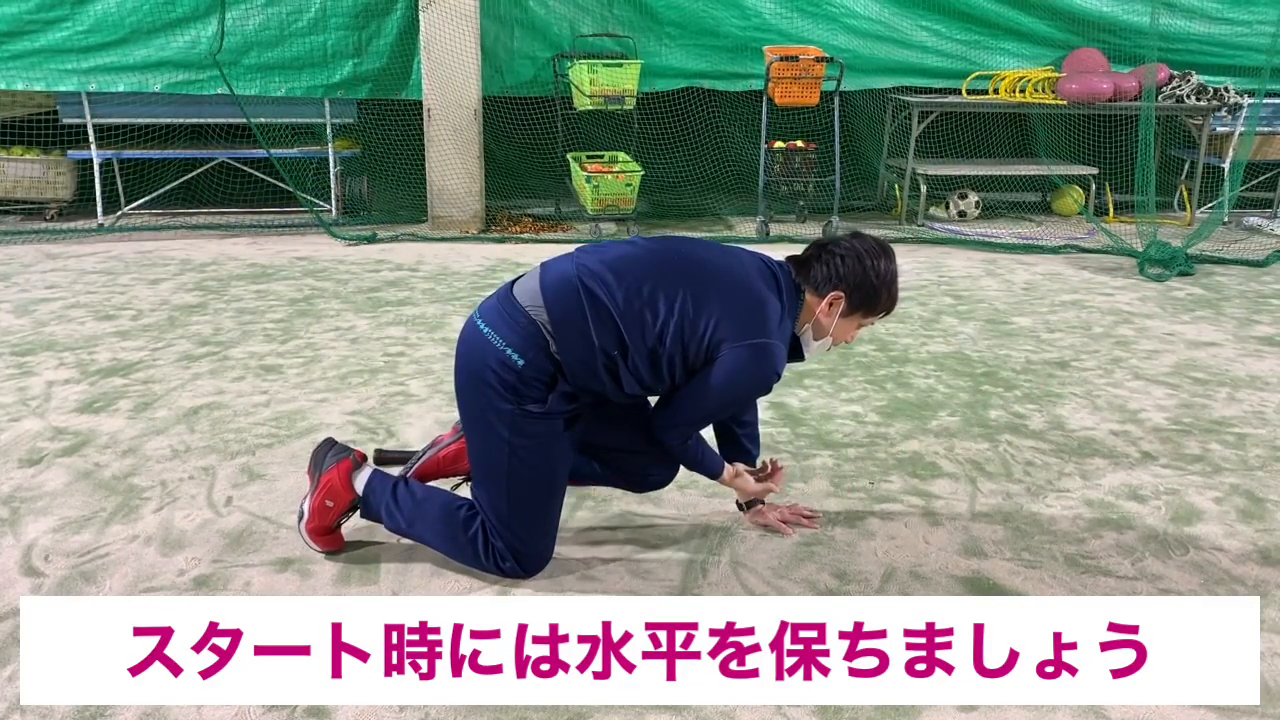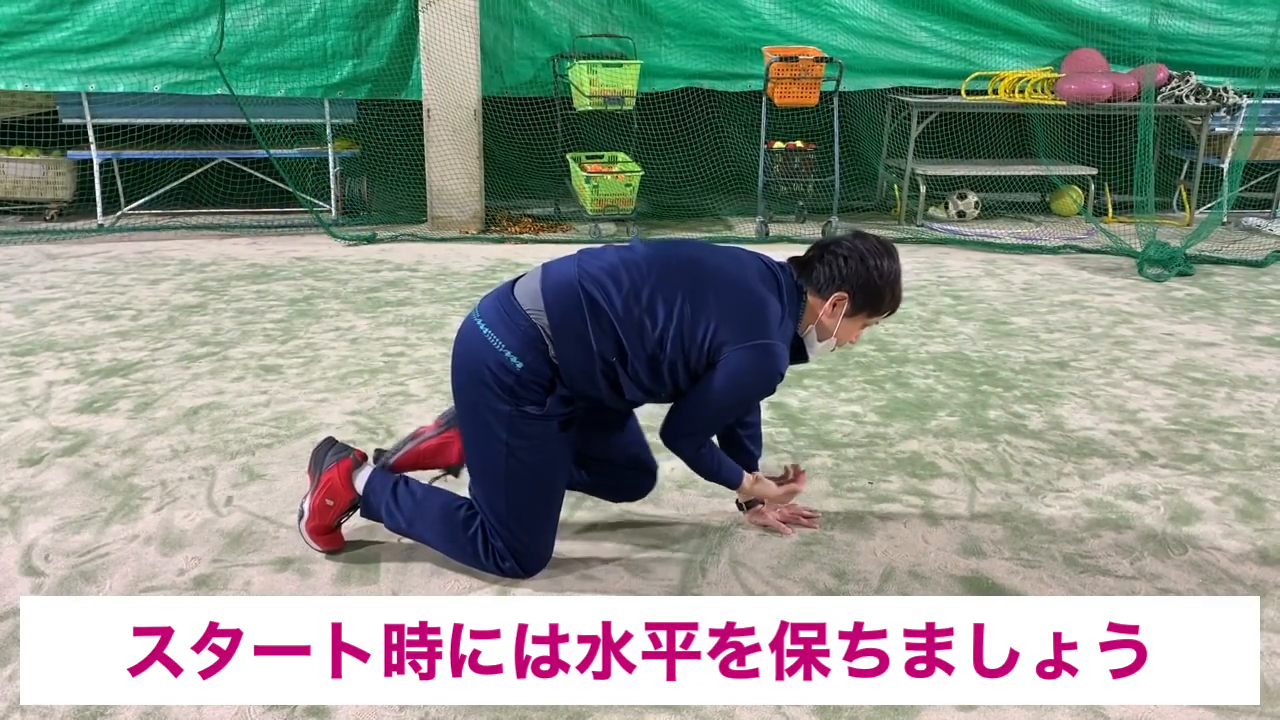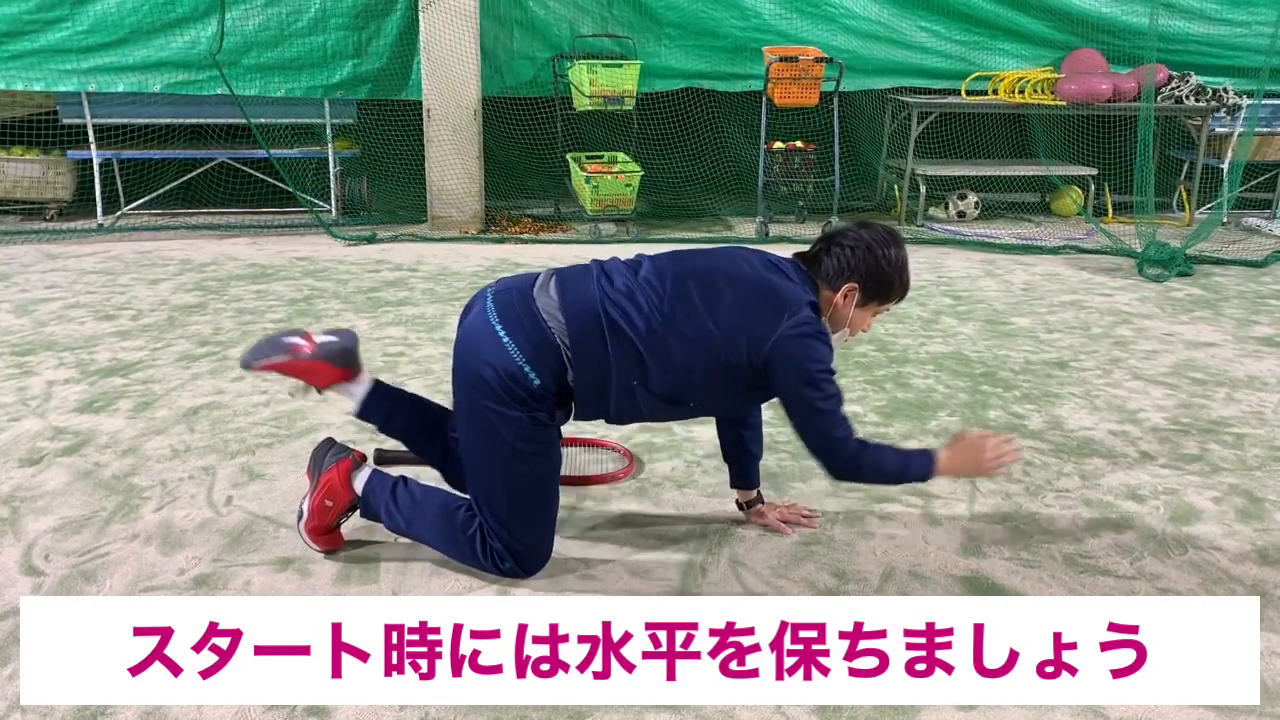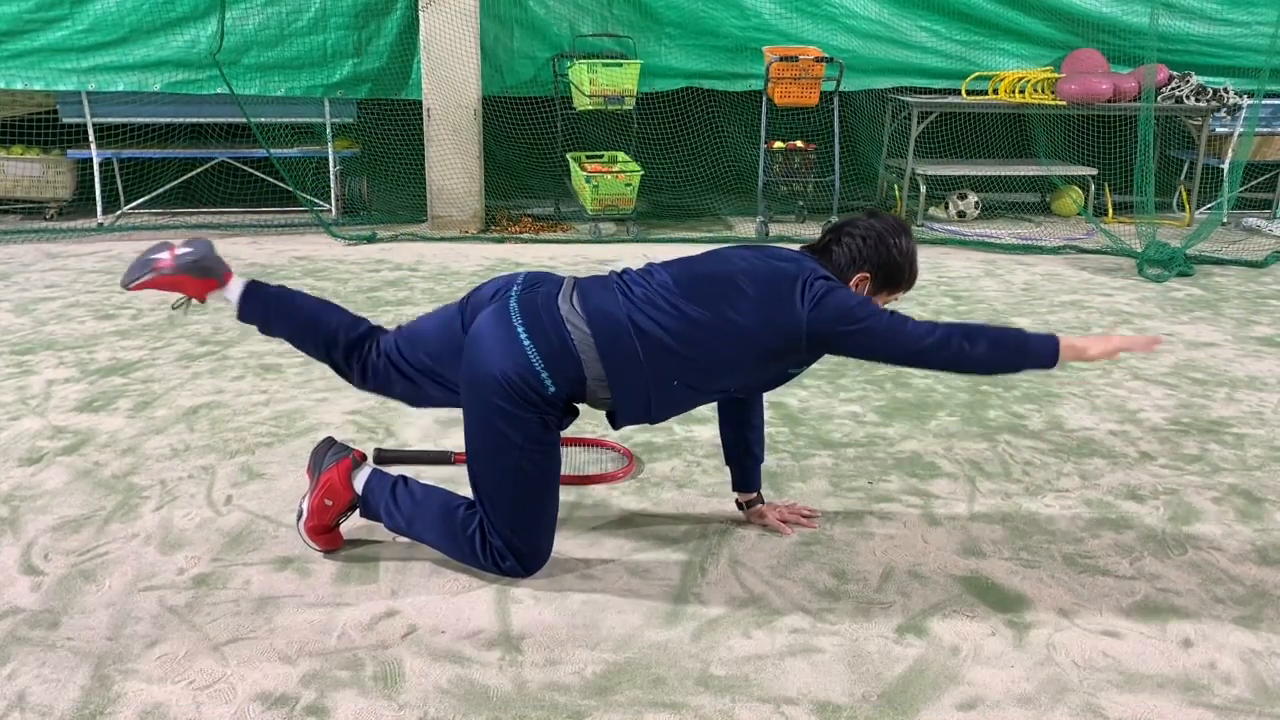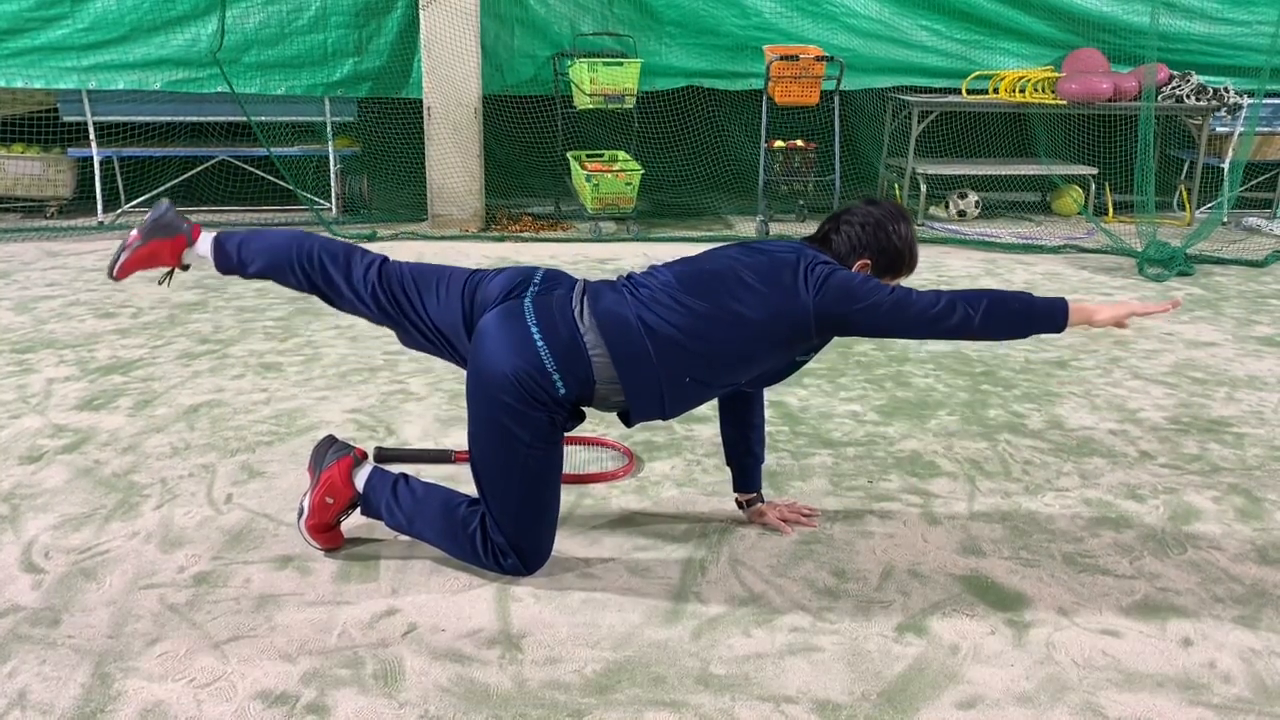
dt=0.4s
person 1, frame 1
left shoulder: (765, 279)
right shoulder: (760, 349)
left elbow: (731, 401)
right elbow: (672, 425)
left wrist: (752, 498)
right wrist: (729, 475)
left hip: (535, 336)
right hip: (514, 360)
left knee: (653, 467)
right knee: (517, 555)
left ankle: (482, 449)
right ankle: (356, 482)
person 1, frame 2
left shoulder: (767, 283)
right shoulder: (762, 349)
left elbow: (734, 400)
right elbow: (683, 434)
left wrist: (755, 497)
right wrist: (748, 484)
left hip: (528, 332)
right hip: (511, 360)
left knee: (633, 479)
right knee: (516, 554)
left ankle: (468, 443)
right ankle: (356, 481)
person 1, frame 3
left shoulder: (770, 280)
right shoulder: (798, 333)
left elbow: (737, 392)
right elbow: (841, 456)
left wrist: (751, 497)
right wrist: (941, 462)
left hip: (511, 312)
right hip: (518, 362)
left knee: (470, 466)
right knee: (515, 552)
left ankle: (339, 374)
right ankle: (355, 481)
person 1, frame 4
left shoulder: (770, 274)
right shoulder: (820, 306)
left elbow: (739, 384)
right elbow: (946, 347)
left wrist: (751, 499)
right wrist: (1071, 347)
left hip: (520, 306)
right hip: (526, 371)
left knee: (373, 359)
right knee: (512, 549)
left ankle: (216, 283)
right ankle: (356, 482)
person 1, frame 5
left shoulder: (772, 265)
right shoulder: (823, 292)
left elbow: (740, 384)
right elbow: (951, 314)
left wrist: (750, 498)
right wrist: (1079, 312)
left hip: (528, 303)
right hip: (532, 373)
left knee: (371, 282)
right knee: (515, 549)
left ankle: (190, 242)
right ankle: (359, 480)
